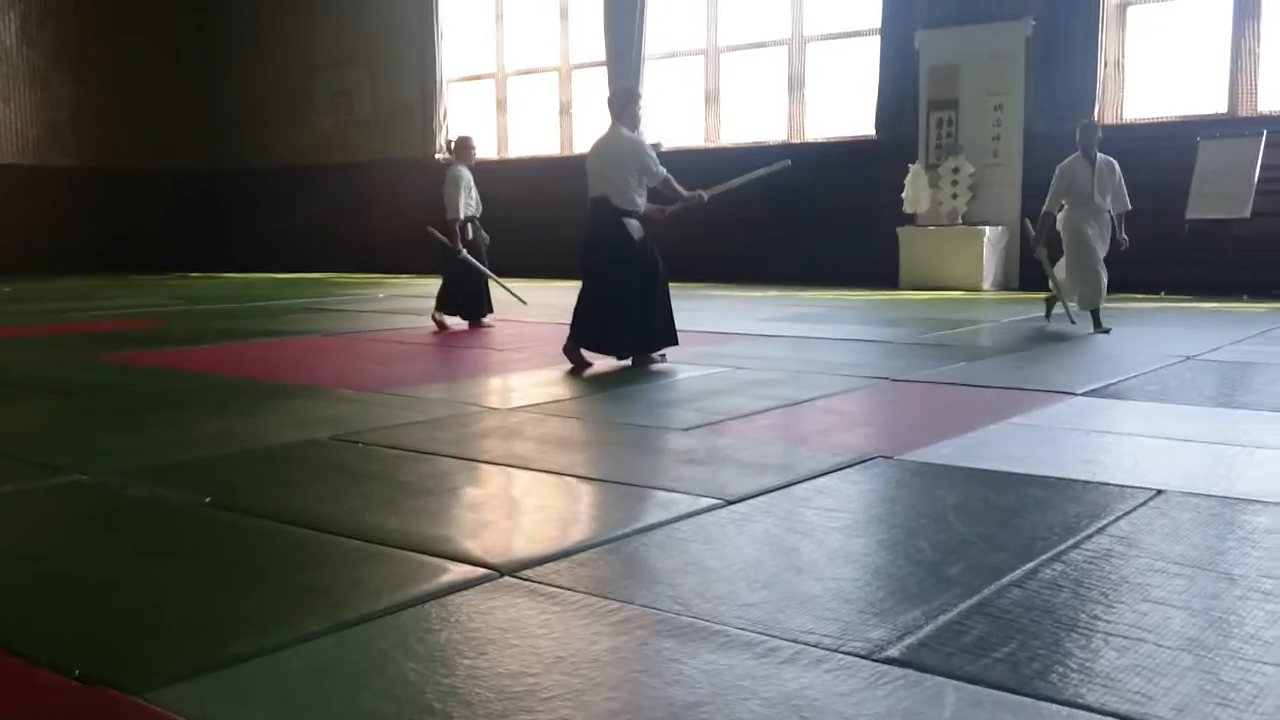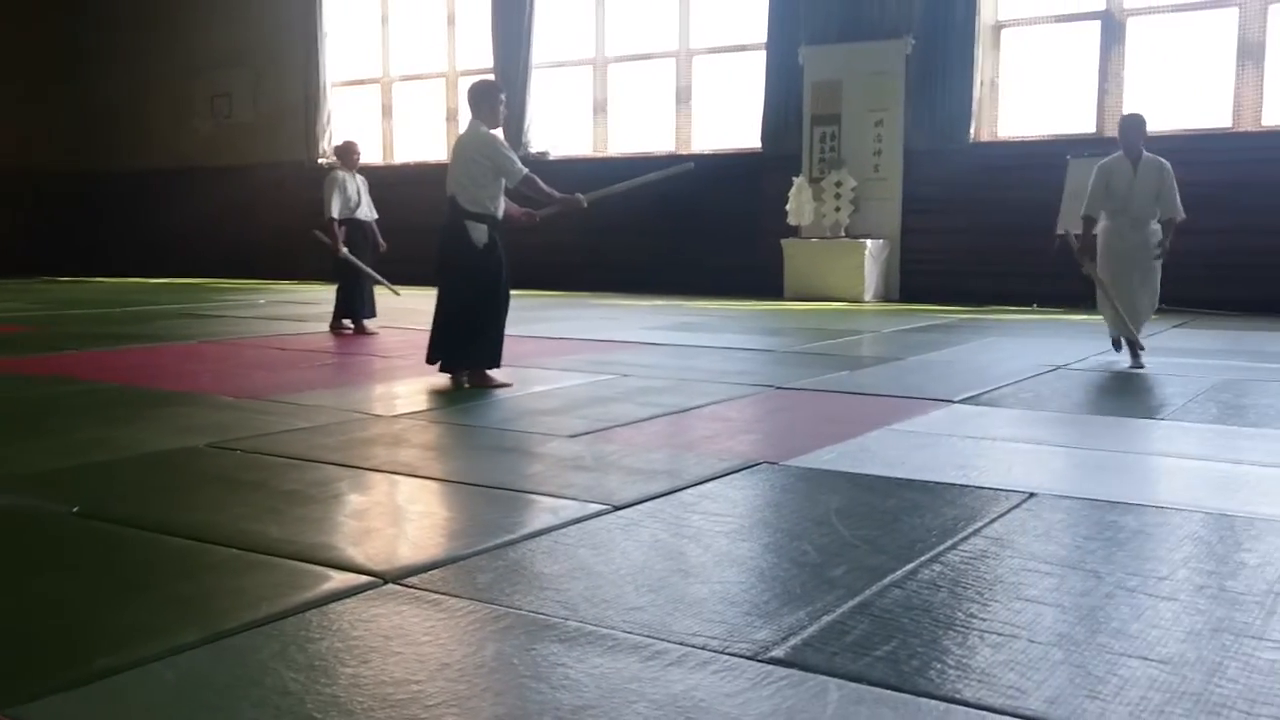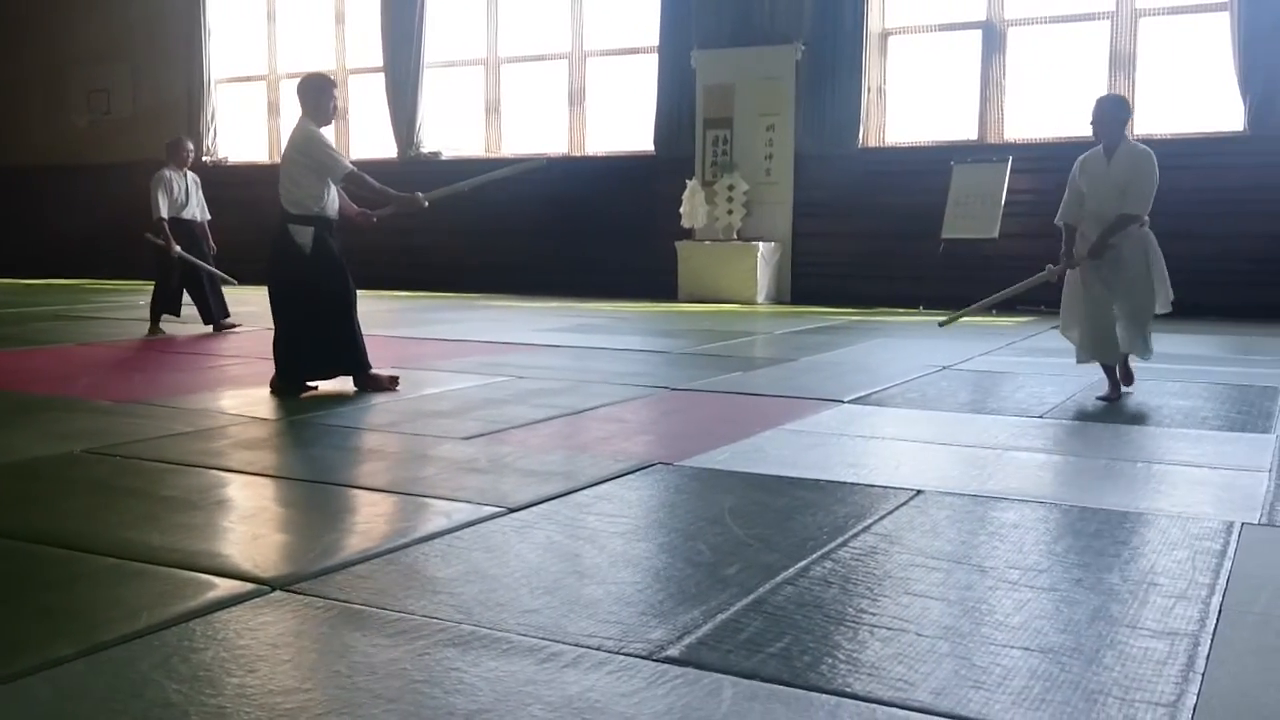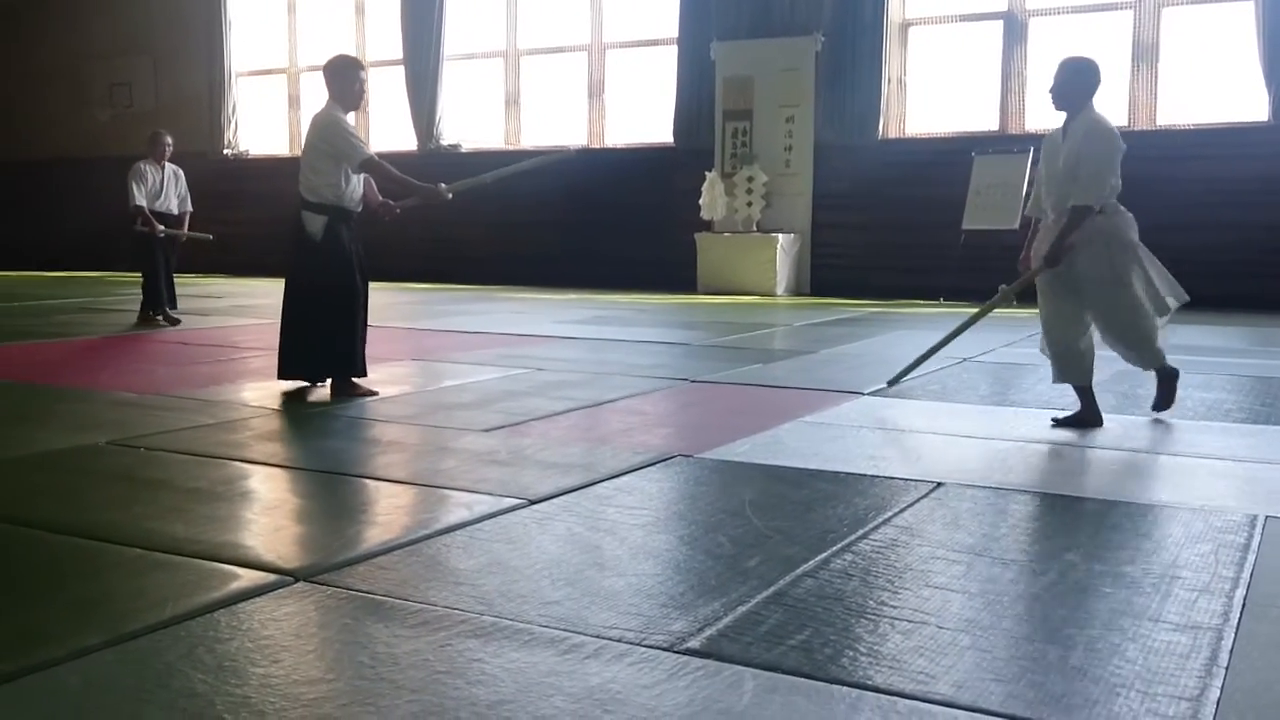
dt=1s
person 1, frame 1
left shoulder: (598, 147)
right shoulder: (634, 144)
right elbow: (662, 180)
left wrist: (645, 208)
right wrist: (687, 197)
left hip: (598, 222)
right hip: (622, 226)
left knee: (597, 284)
right knee: (645, 283)
left ankle: (576, 342)
right ankle: (642, 349)
person 1, frame 2
left shoulder: (467, 141)
right shoulder: (487, 141)
right elbow: (524, 180)
left wrist: (514, 212)
right wrist: (563, 200)
left hip: (461, 229)
right hip: (476, 231)
left knee: (461, 298)
right knee: (488, 299)
left ankle: (457, 364)
right ankle: (475, 368)
person 1, frame 3
left shoulder: (306, 137)
right shoulder: (310, 138)
left elbow: (331, 187)
right elbow: (352, 178)
left wrist: (353, 212)
right wrist: (400, 200)
left hip: (303, 234)
right hip: (307, 235)
left knee: (299, 307)
right knee: (336, 299)
left ankle: (288, 376)
right ankle: (360, 372)
person 1, frame 4
left shoulder: (337, 123)
right shoulder: (331, 123)
left elbow: (361, 173)
right elbow: (372, 165)
left wrist: (377, 202)
right wrist: (422, 190)
left hip: (330, 222)
right hip: (327, 224)
left knee: (314, 298)
right knee: (343, 298)
left ankle: (306, 367)
right ankle: (342, 377)
person 2, frame 1
left shoulder: (1110, 165)
right shoulder: (1067, 168)
left elbow: (1118, 200)
right elbow: (1052, 203)
left wrist: (1121, 231)
right wrist: (1040, 236)
left hip: (1101, 223)
right hip: (1077, 223)
left knee: (1077, 272)
right knee: (1089, 273)
left ankle: (1052, 299)
right ankle: (1097, 321)
person 2, frame 2
left shoulder: (1160, 167)
right shoulder: (1106, 167)
left elbow: (1170, 208)
right elbow: (1093, 207)
left wrist: (1166, 238)
right wrist: (1086, 242)
left hip: (1148, 236)
right hip: (1115, 235)
left knee: (1146, 296)
right knee: (1122, 294)
left ankle: (1118, 331)
right ankle: (1133, 351)
person 2, frame 3
left shoulder: (1142, 158)
right shoulder: (1085, 162)
left elbow: (1136, 209)
right elbow: (1071, 210)
left wrist: (1104, 239)
right wrist: (1068, 248)
left hip: (1130, 244)
right hip: (1090, 245)
left knee: (1134, 312)
right knee: (1094, 314)
left ankle: (1123, 358)
right ankle: (1113, 380)
person 2, frame 4
left shoulder: (1101, 134)
right shoulder: (1054, 140)
left elbow: (1089, 198)
right elbow: (1042, 198)
left wrist: (1057, 243)
right wrist: (1032, 246)
left hip: (1099, 236)
right hip: (1063, 239)
left knee: (1120, 321)
right knee: (1061, 327)
left ankle: (1164, 372)
right ankle: (1088, 407)
person 3, frame 1
left shoulder: (462, 172)
right shoulder: (460, 173)
right elbow: (455, 211)
left wrist: (480, 230)
right wrist: (456, 240)
left hip: (467, 228)
right hip: (464, 230)
left knee: (455, 273)
right knee: (476, 272)
left ankle: (440, 310)
right ankle: (475, 317)
person 3, frame 2
left shoulder: (360, 179)
right shoulder: (336, 178)
left elbow: (369, 211)
right elbow: (332, 212)
left wrist: (377, 236)
right wrist: (337, 240)
left hip: (362, 231)
right hip: (347, 231)
left knee: (350, 277)
right knee: (355, 276)
left ankle: (338, 319)
right ankle: (358, 321)
person 3, frame 3
left shoulder: (193, 178)
right shoulder: (163, 177)
left elbow: (201, 212)
right elbow: (160, 214)
left wrist: (208, 239)
right wrist: (170, 241)
left hip: (193, 232)
right hip: (175, 231)
left knee: (205, 275)
right knee: (168, 279)
left ankle: (217, 320)
right ankle: (155, 323)
person 3, frame 4
left shoulder: (176, 172)
right shoulder: (140, 169)
left elbow: (184, 203)
right elbow: (137, 203)
left wrist: (184, 225)
right wrist: (153, 223)
left hip: (169, 225)
right hip: (147, 225)
left knee: (165, 268)
right knee: (155, 267)
left ankle: (147, 311)
right ankle: (162, 310)
